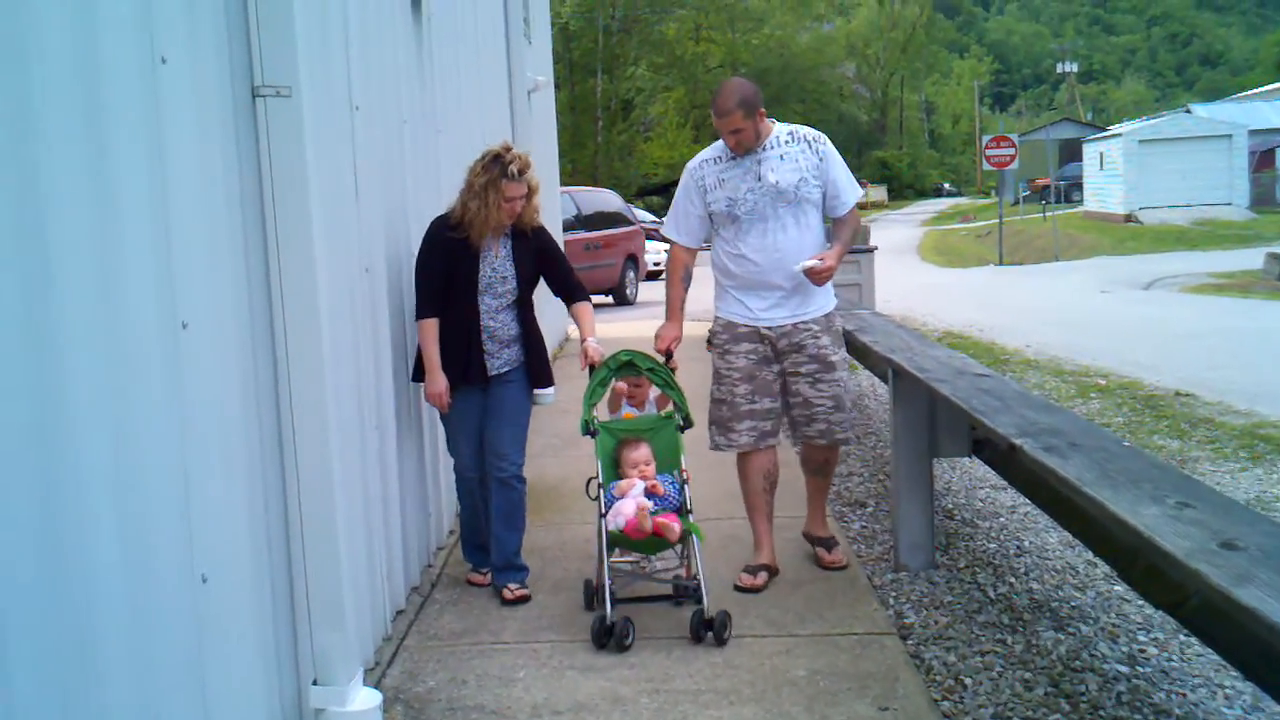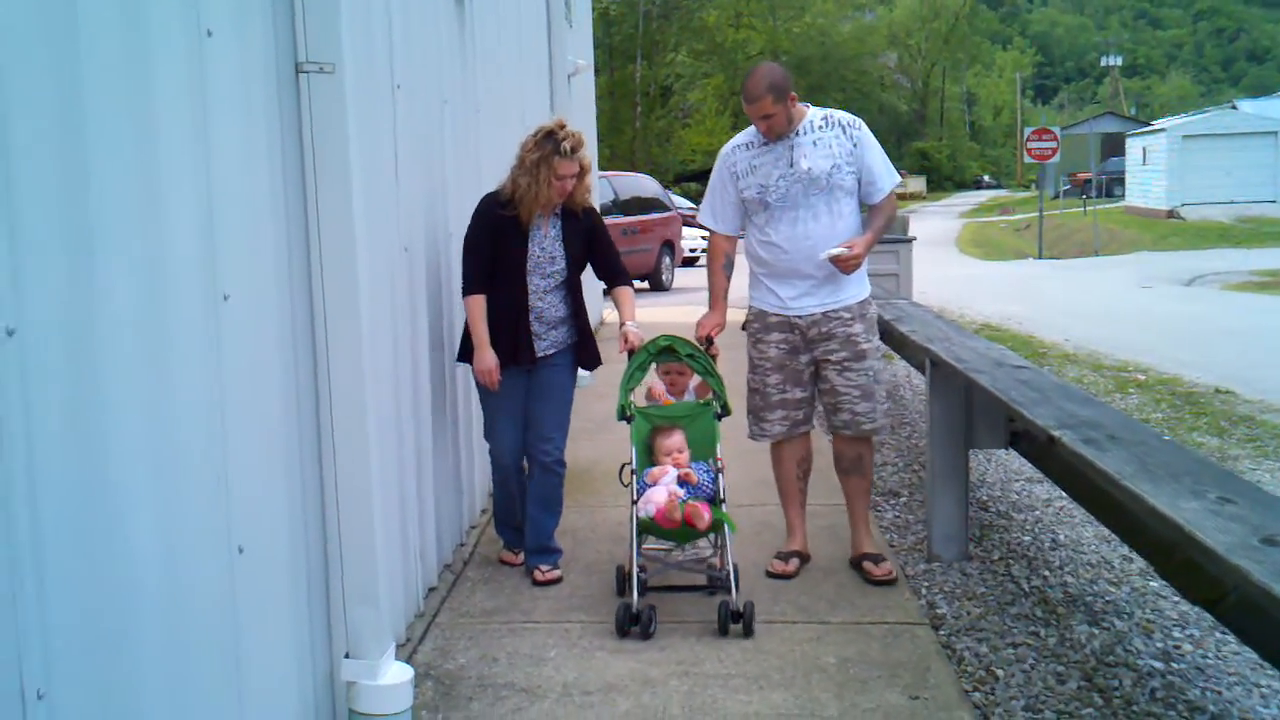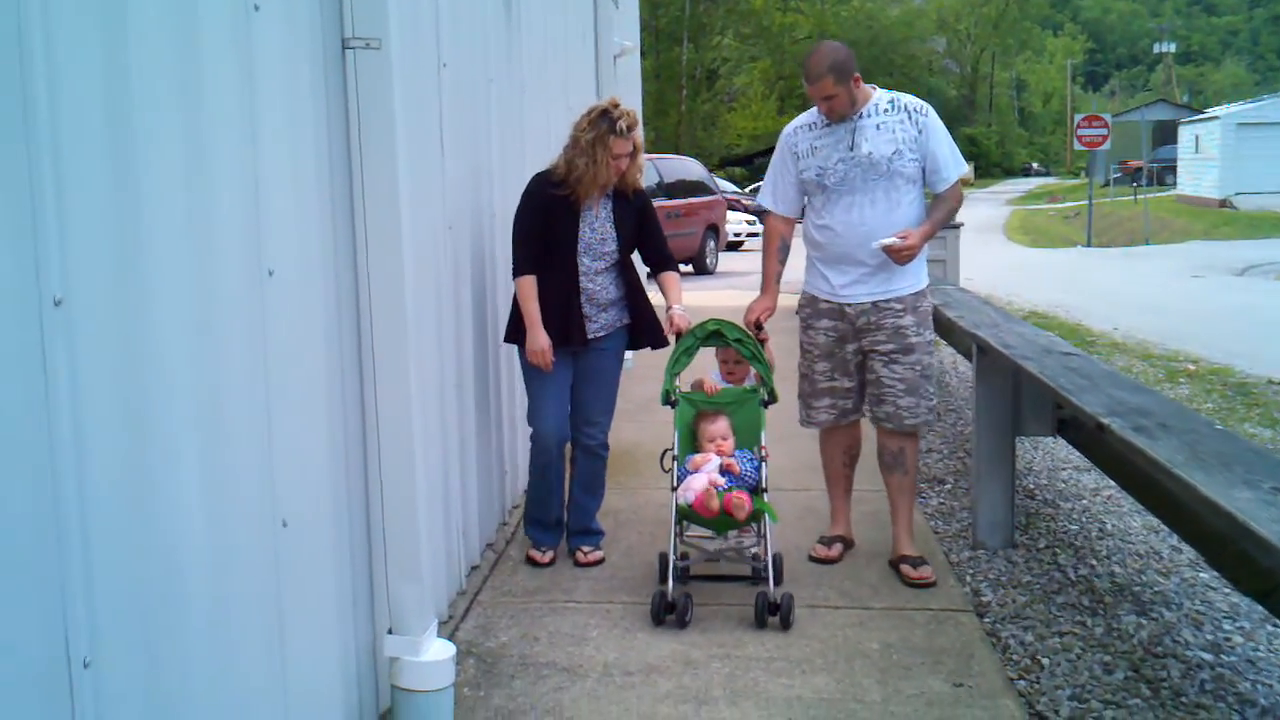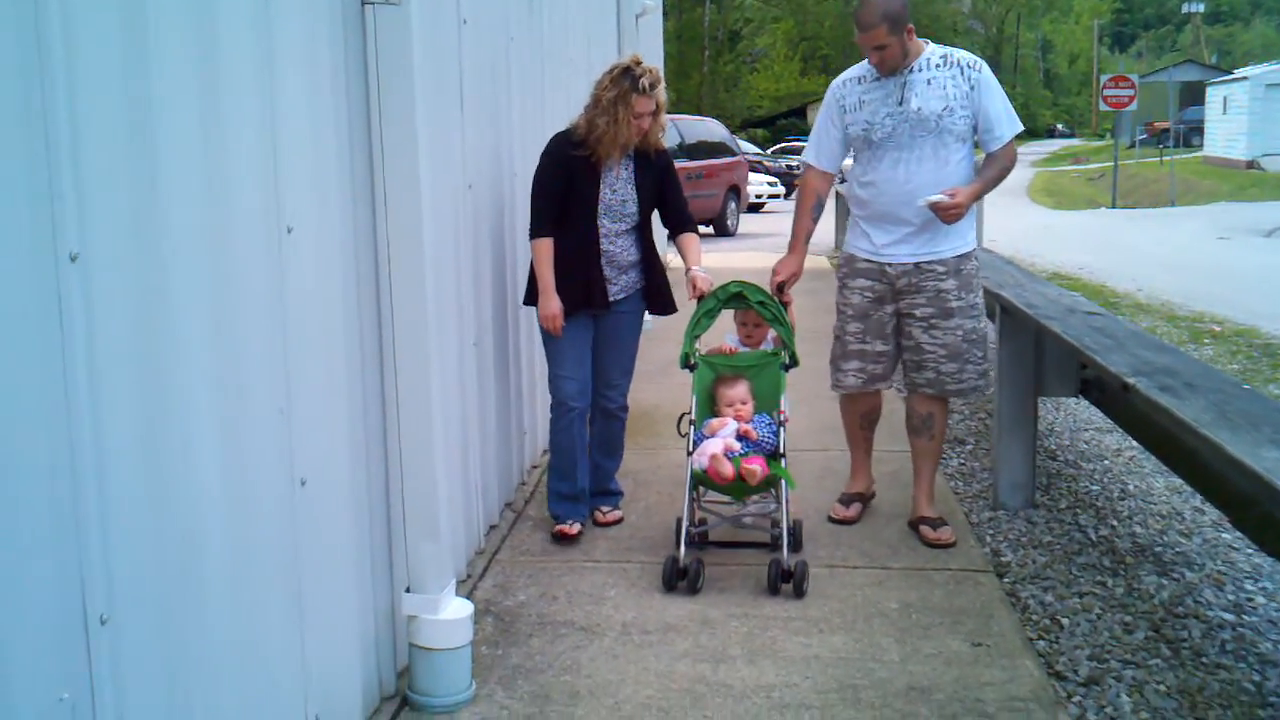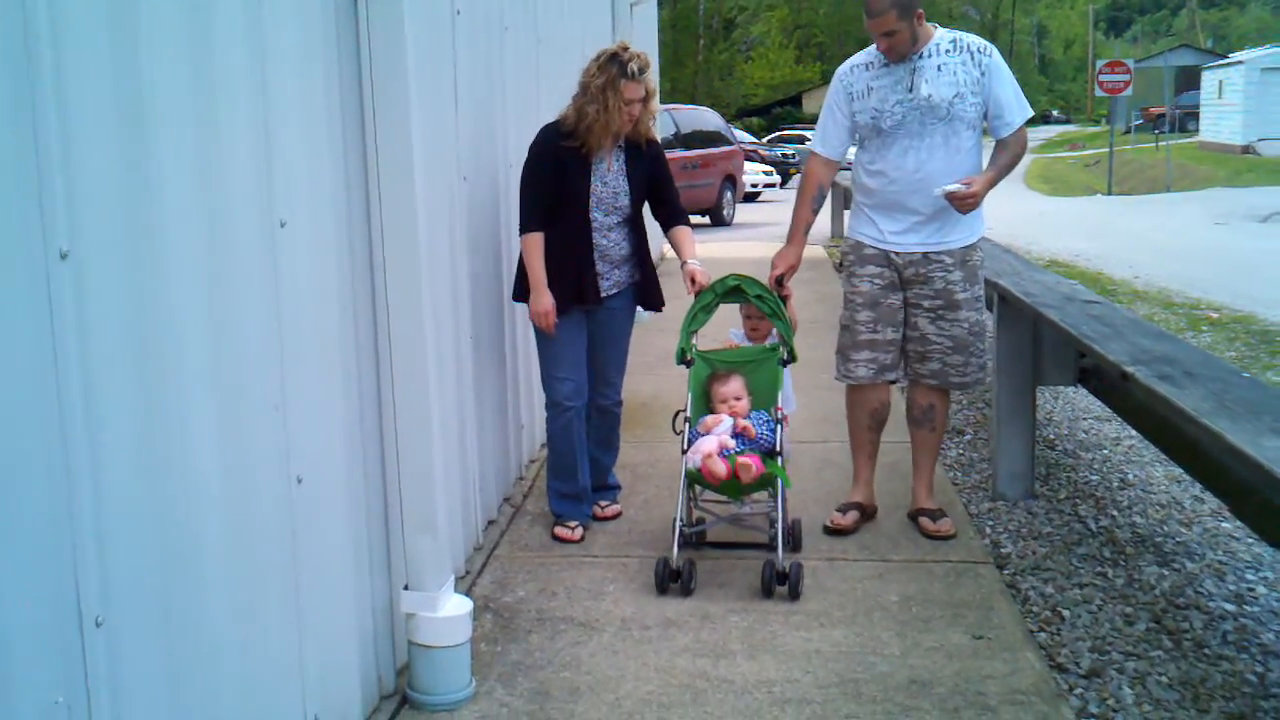
dt=0.3s
person 1, frame 1
left shoulder: (812, 147)
right shoulder: (702, 170)
left elbow: (848, 214)
right elbow: (684, 248)
left wrist: (834, 253)
right wrist: (674, 320)
left hip: (812, 317)
right hip: (741, 324)
left knee: (824, 430)
right knee: (753, 437)
left ankle: (817, 523)
right ankle: (764, 551)
person 1, frame 2
left shoulder: (847, 131)
right shoulder: (734, 155)
left elbow: (884, 201)
right elbow: (722, 237)
left wrist: (865, 241)
right wrist: (717, 308)
left hip: (845, 306)
right hip: (774, 314)
left knee: (855, 425)
right knee: (785, 427)
left ankle: (863, 541)
right ankle: (796, 538)
person 1, frame 3
left shoulder: (915, 116)
right shoulder: (798, 135)
left elbow: (950, 191)
right elbow: (781, 218)
left wrist: (922, 233)
right wrist: (768, 291)
left hip: (899, 298)
right hip: (826, 299)
left knee: (899, 419)
right knee: (834, 416)
left ankle: (904, 542)
right ankle: (840, 524)
person 1, frame 4
left shoulder: (968, 72)
right shoulder: (846, 88)
left elbow: (1003, 150)
right elbow: (818, 174)
left wrist: (972, 191)
right wrist: (796, 252)
left hip: (943, 260)
right hip: (866, 258)
left knee: (933, 383)
right knee: (857, 377)
left ankle: (924, 502)
right ankle: (860, 480)
person 1, frame 5
left shoulder: (978, 57)
right shoulder: (853, 75)
left elbow: (1014, 135)
right elbow: (822, 161)
left wrist: (987, 179)
right wrist: (795, 243)
left hip: (950, 247)
right hip: (873, 246)
left knee: (934, 375)
right knee: (866, 372)
left ankle: (923, 495)
right ankle: (862, 491)
person 2, frame 1
left shoulder: (532, 236)
right shoulder: (445, 234)
left elbow: (571, 289)
right elbow: (427, 307)
left wrist: (588, 337)
right wrist: (433, 370)
left hip: (512, 368)
right hip: (458, 369)
left knee: (506, 468)
right knee: (468, 468)
left ankle: (509, 571)
right ankle: (479, 557)
person 2, frame 2
left shoulder: (581, 217)
right shoulder: (495, 211)
left elbow: (615, 274)
right elbow: (474, 283)
left wrist: (628, 321)
right wrist: (482, 347)
left hip: (558, 350)
right hip: (504, 350)
left knee: (548, 453)
right knee: (505, 451)
left ankle: (542, 552)
right ankle: (513, 536)
person 2, frame 3
left shoulder: (632, 199)
right shoulder: (545, 191)
left elbow: (660, 258)
right elbow: (524, 264)
left wrist: (674, 306)
right wrist: (534, 328)
left hip: (607, 333)
right hip: (550, 331)
left knee: (592, 438)
right knee: (549, 434)
left ankle: (584, 532)
right ankle: (542, 533)
person 2, frame 4
left shoulder: (654, 159)
right shoulder: (566, 150)
left elbow: (679, 220)
right elbow: (542, 226)
left wrist: (694, 267)
right wrist: (546, 292)
left hip: (625, 294)
right hip: (569, 294)
left knee: (611, 400)
right knee: (571, 398)
left ankle: (602, 493)
right ankle: (568, 507)
person 2, frame 5
left shoulder: (644, 149)
right shoulder: (554, 142)
left elbow: (670, 212)
right elbow: (532, 220)
left wrist: (689, 260)
right wrist: (539, 288)
left hip: (617, 289)
right hip: (561, 289)
left knee: (607, 396)
right knee: (567, 398)
left ankle: (601, 486)
right ankle: (570, 506)
